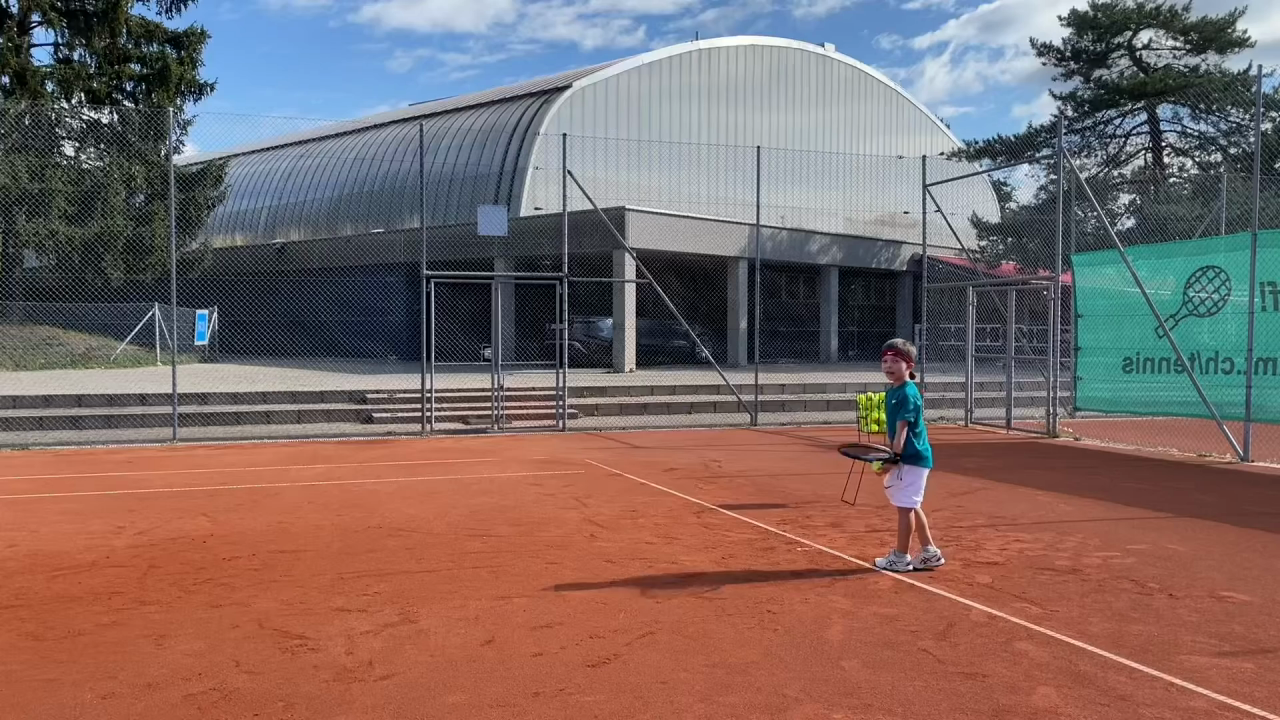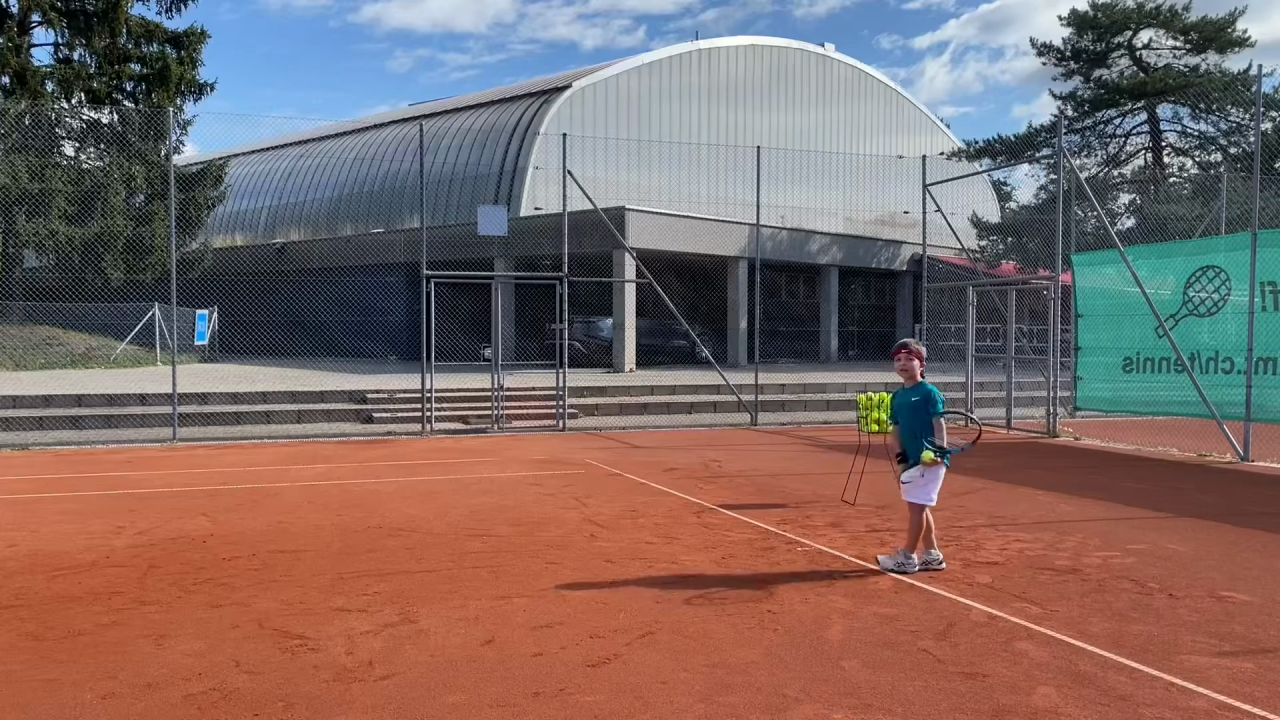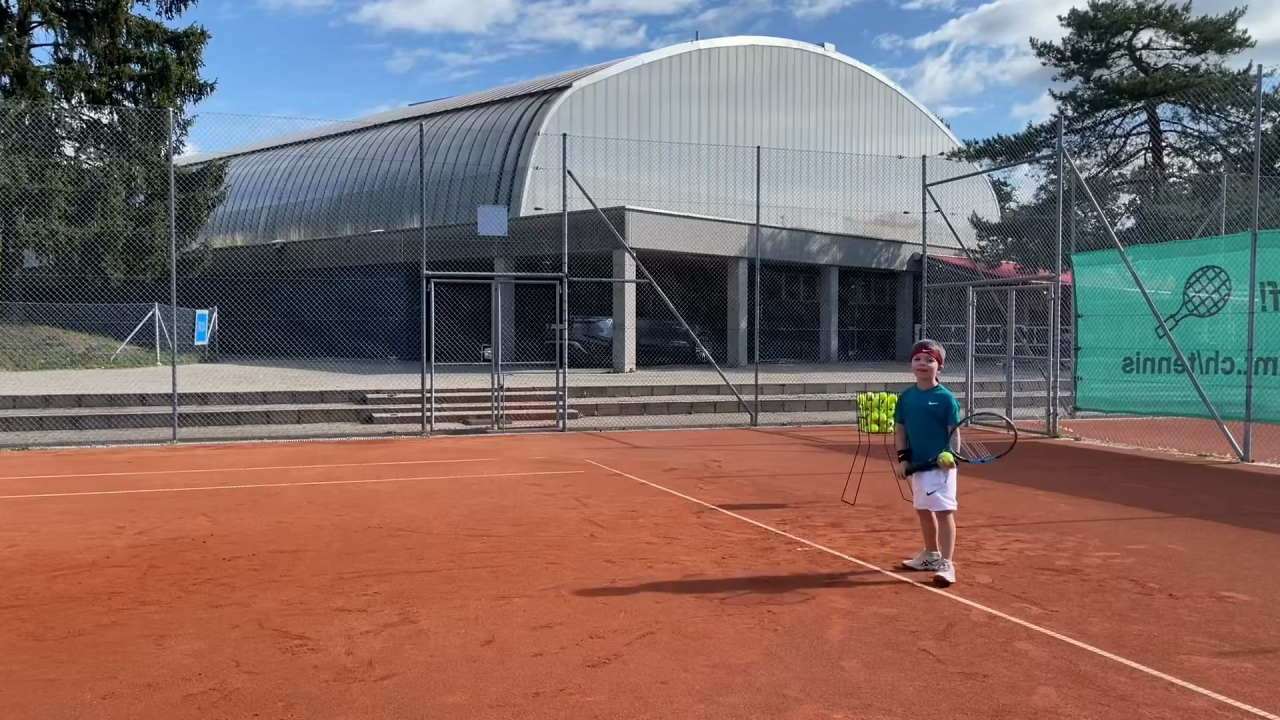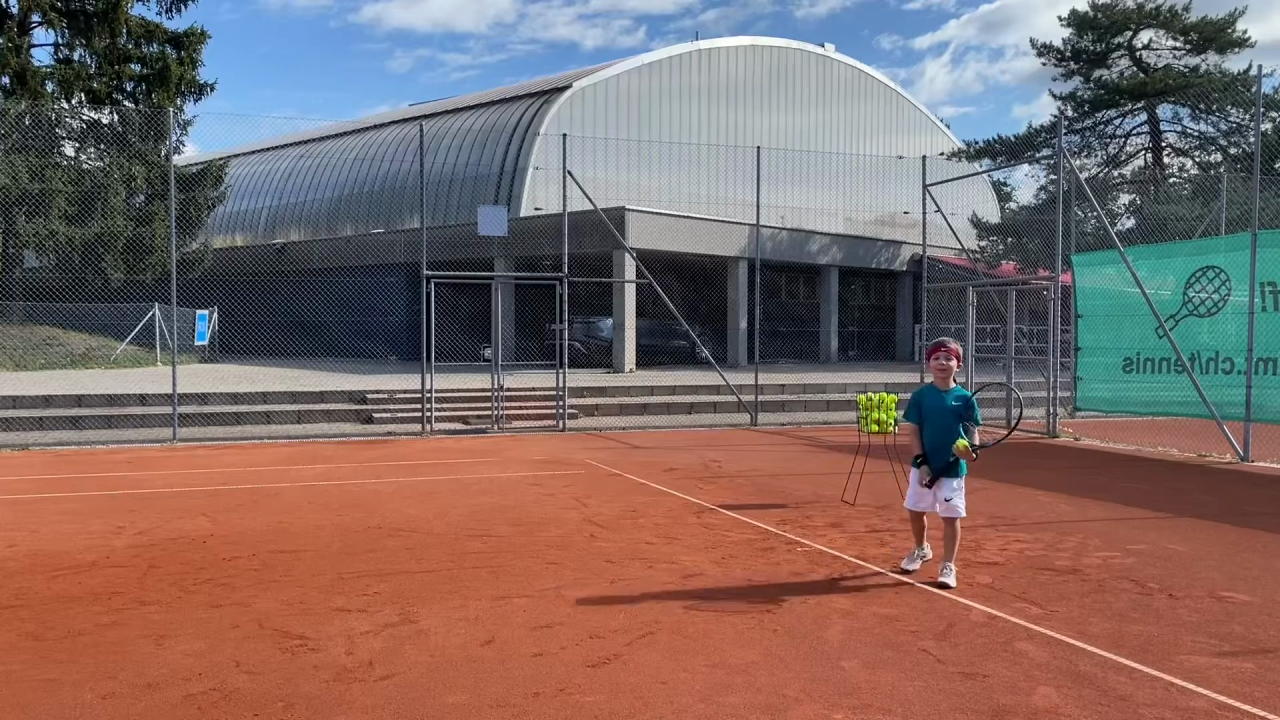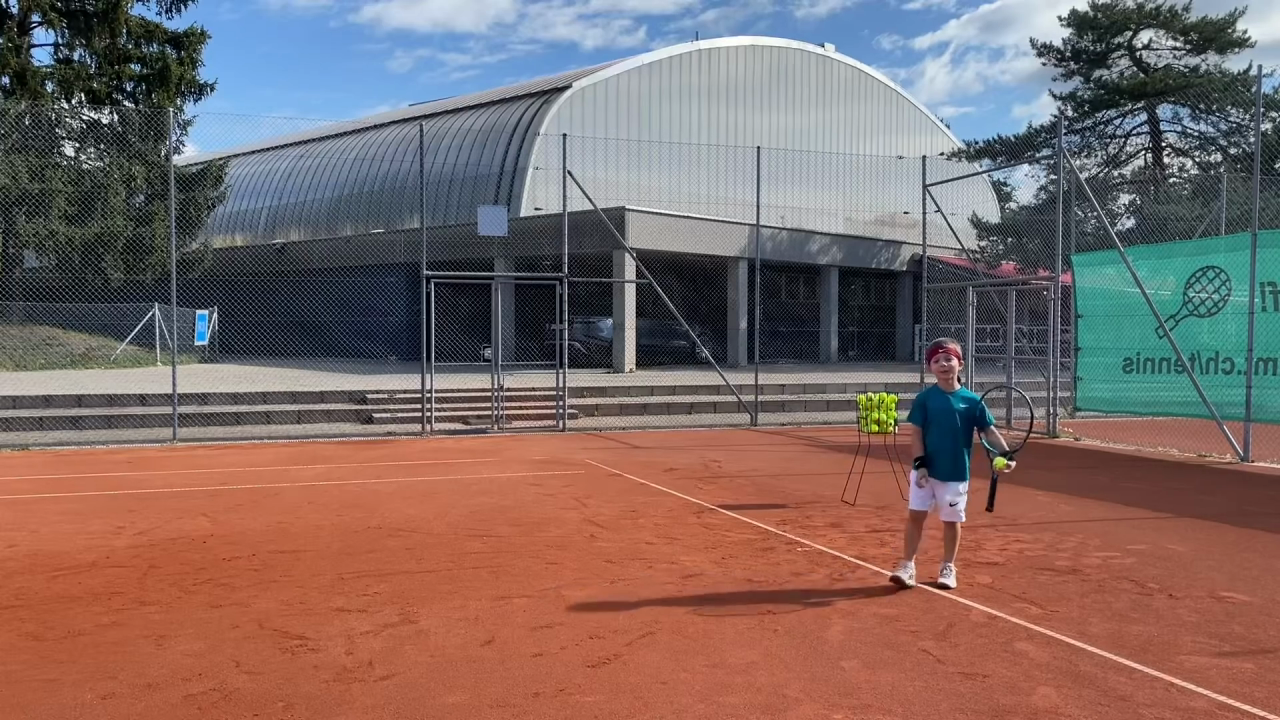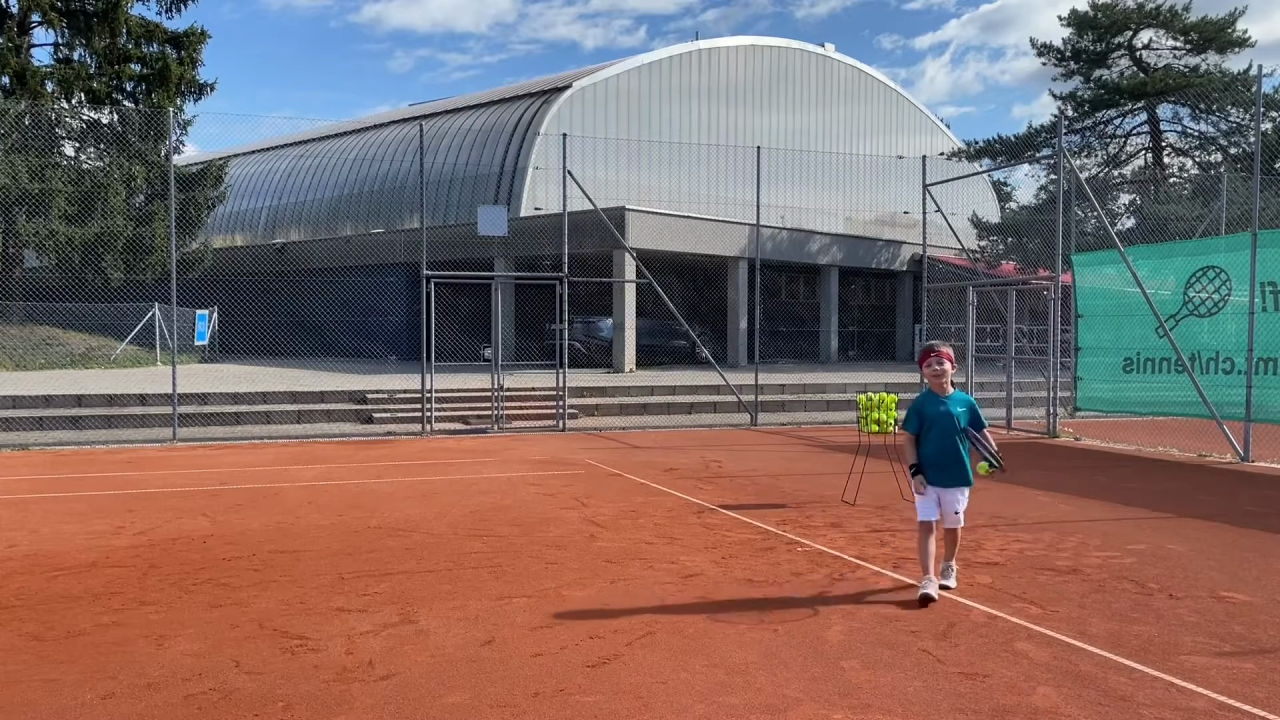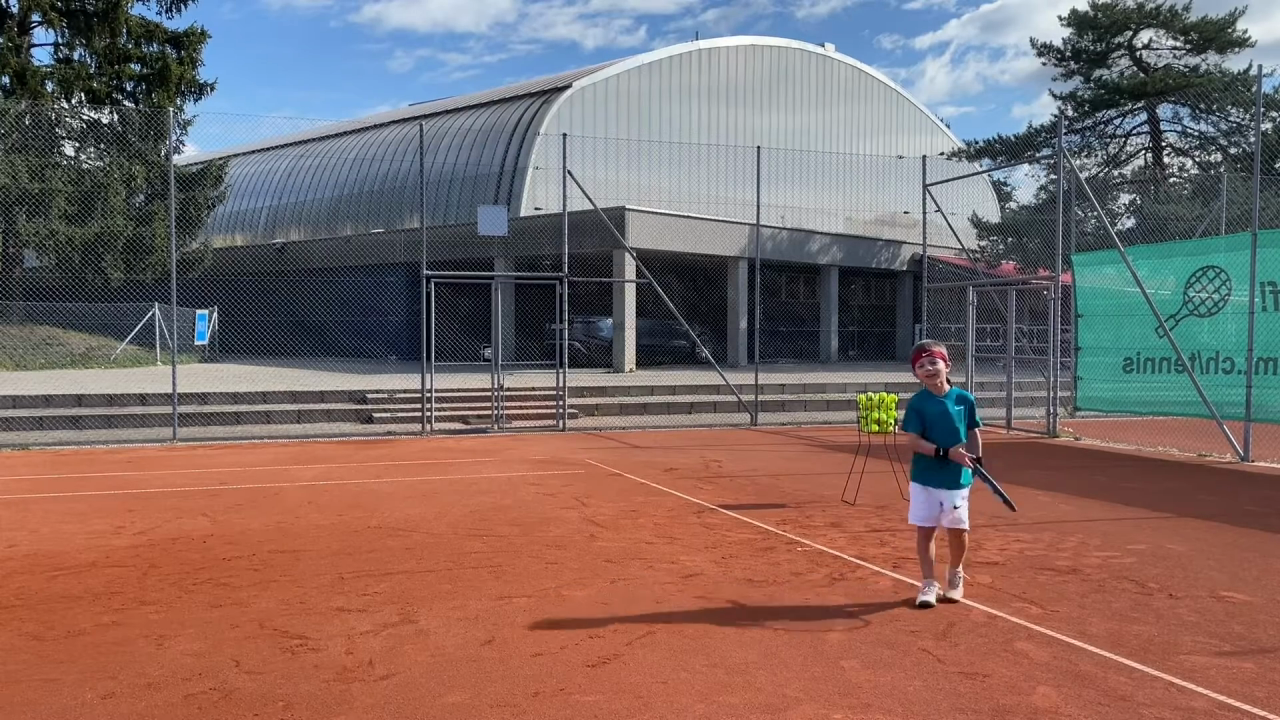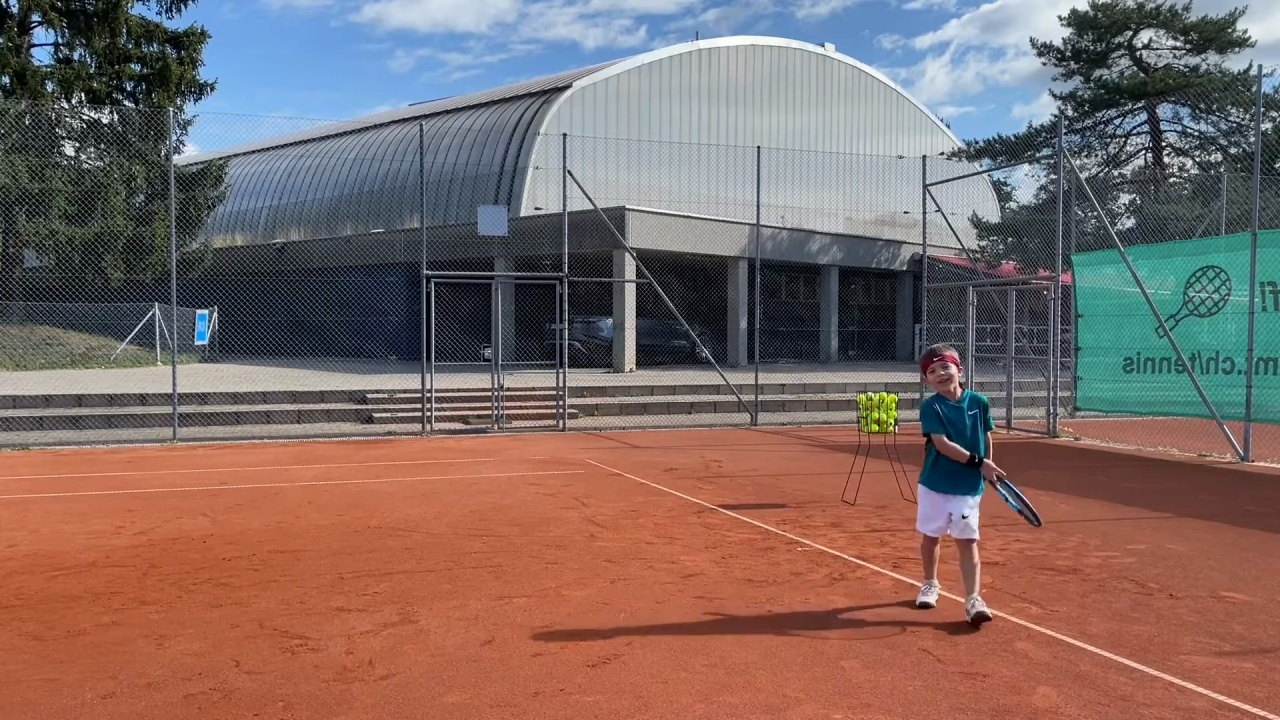
dt=0.3s
person 1, frame 1
left shoulder: (907, 395)
right shoulder: (893, 392)
left elbow: (901, 430)
left hip: (911, 459)
right hip: (913, 458)
left knee: (904, 507)
right knee: (911, 507)
left ankle: (901, 557)
right ankle: (930, 553)
person 1, frame 2
left shoulder: (929, 392)
right shoulder: (897, 396)
left elbow: (939, 424)
right elbow: (896, 431)
right wrist: (900, 458)
left hip: (930, 460)
right hip: (912, 461)
left knee: (917, 505)
right knee: (919, 507)
left ankle: (907, 556)
right ankle: (932, 556)
person 1, frame 3
left shoulder: (945, 398)
right shoulder: (906, 396)
left elbow: (953, 432)
right elbow: (900, 429)
right wrist: (903, 457)
left hip: (941, 465)
right hip: (918, 464)
left knee: (944, 511)
right knee: (923, 509)
left ankle: (946, 565)
right ankle: (932, 554)
person 1, frame 4
left shoulder: (965, 398)
right shoulder: (920, 396)
left elbow: (971, 429)
right elbow: (913, 431)
left wrist: (970, 449)
right wrist: (921, 462)
left hip: (952, 469)
right hip: (924, 467)
left knee: (951, 517)
right knee: (915, 512)
left ankle: (948, 567)
right ankle: (921, 549)
person 1, frame 5
left shoulder: (972, 400)
right shoulder: (924, 398)
left elbow: (989, 430)
right elbow: (916, 434)
left wrist: (1006, 454)
right wrist: (920, 465)
left hip: (956, 473)
right hip: (926, 470)
left knee: (952, 521)
right knee: (915, 515)
left ankle: (948, 567)
right ankle: (907, 565)
person 1, frame 6
left shoulder: (967, 402)
right shoulder: (920, 404)
left elbow: (982, 433)
right elbow: (910, 440)
right wrist: (915, 471)
left hip: (957, 478)
right hip: (927, 477)
left knee: (953, 526)
right knee: (926, 526)
left ankle: (949, 566)
right ankle: (928, 580)
person 1, frame 7
left shoulder: (964, 399)
right shoulder: (916, 403)
left elbow: (973, 434)
right elbow: (914, 441)
left wrist: (976, 461)
right wrist: (947, 453)
left hip: (957, 478)
right hip: (924, 479)
left knee: (958, 531)
right knee: (925, 530)
left ankle: (955, 573)
right ankle: (929, 583)
person 1, frame 8
left shoulder: (978, 402)
right shoulder: (930, 407)
left elbow: (984, 437)
right elbow: (942, 444)
left wrist: (986, 466)
right wrist: (978, 462)
left hip: (968, 487)
right hip: (934, 484)
left knee: (967, 541)
right knee: (930, 537)
left ankle: (973, 600)
right ankle: (930, 583)
